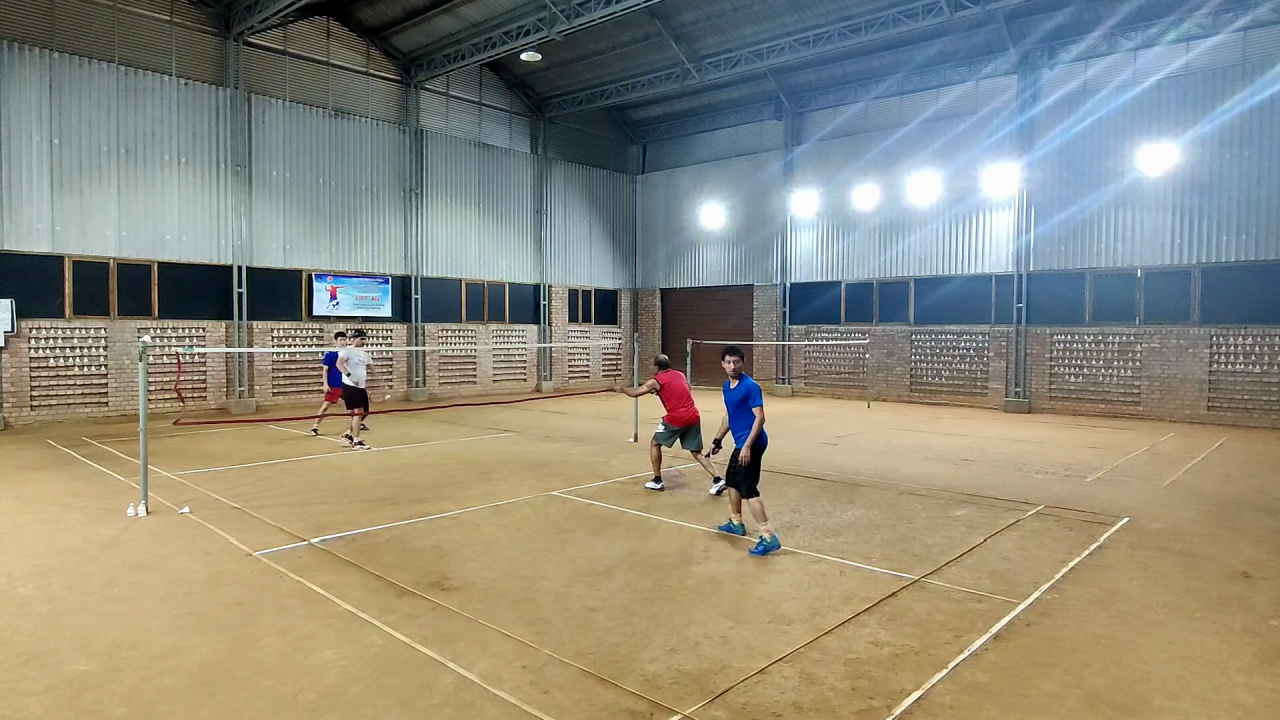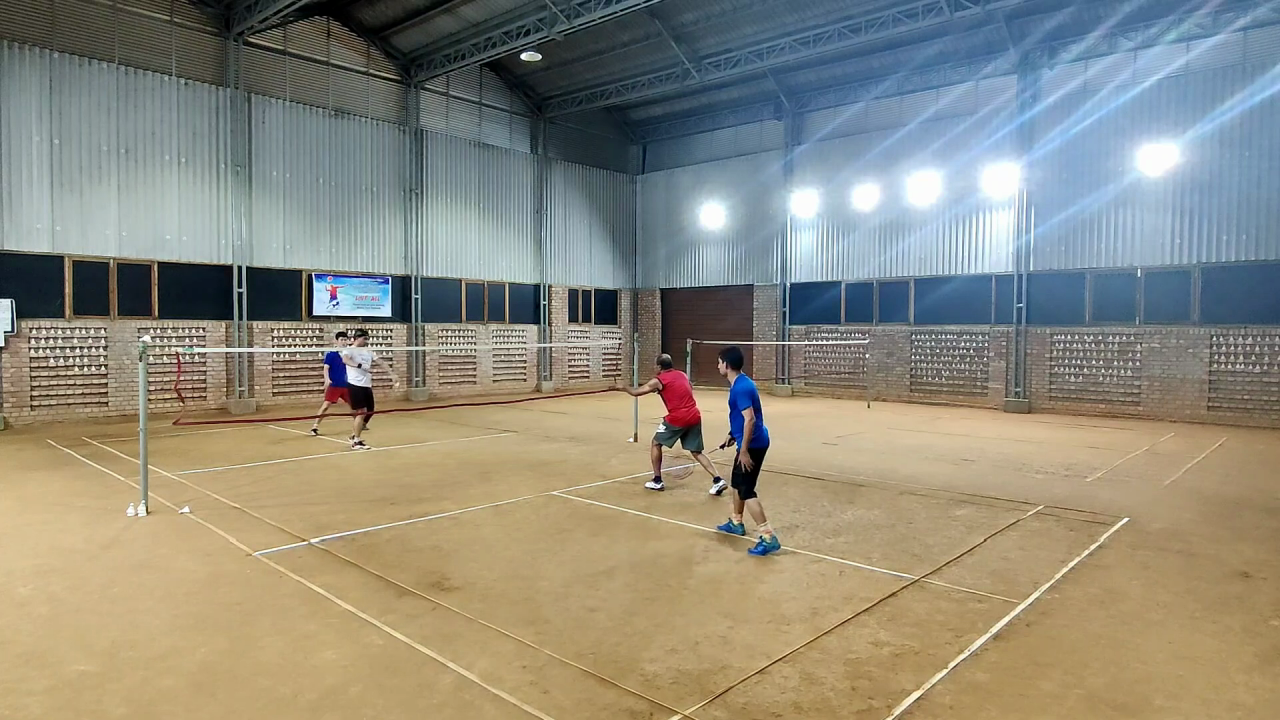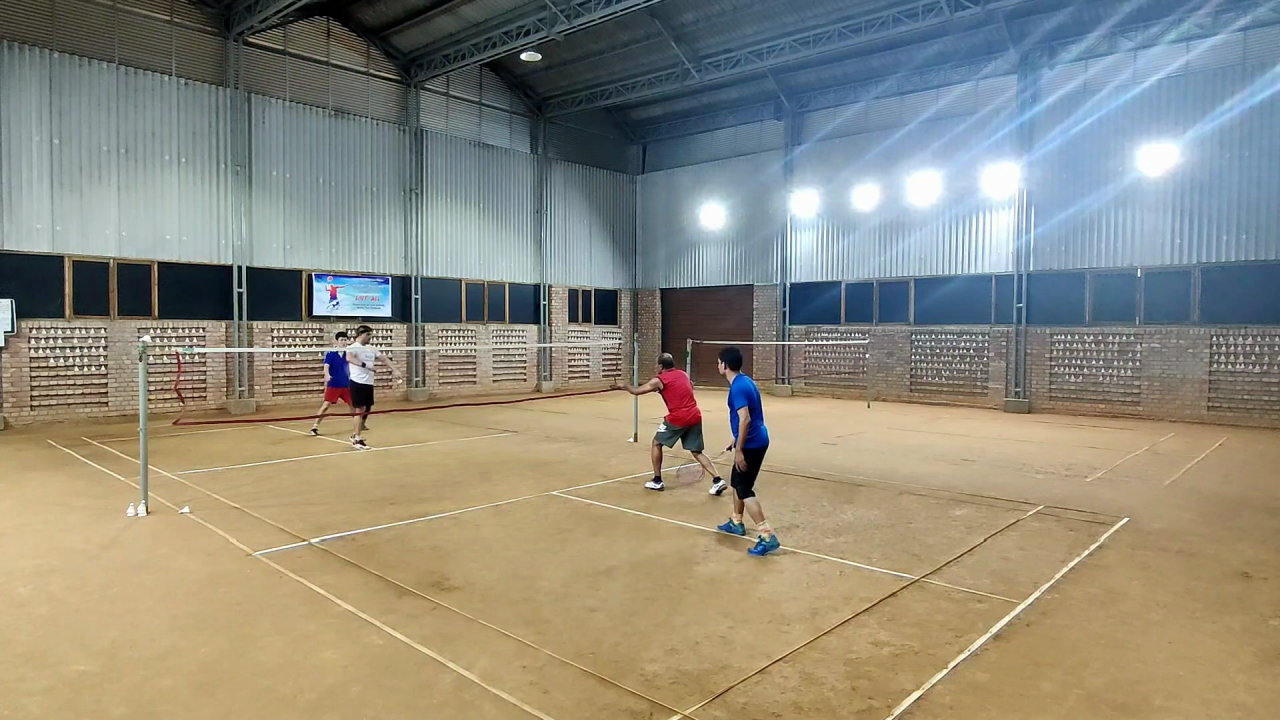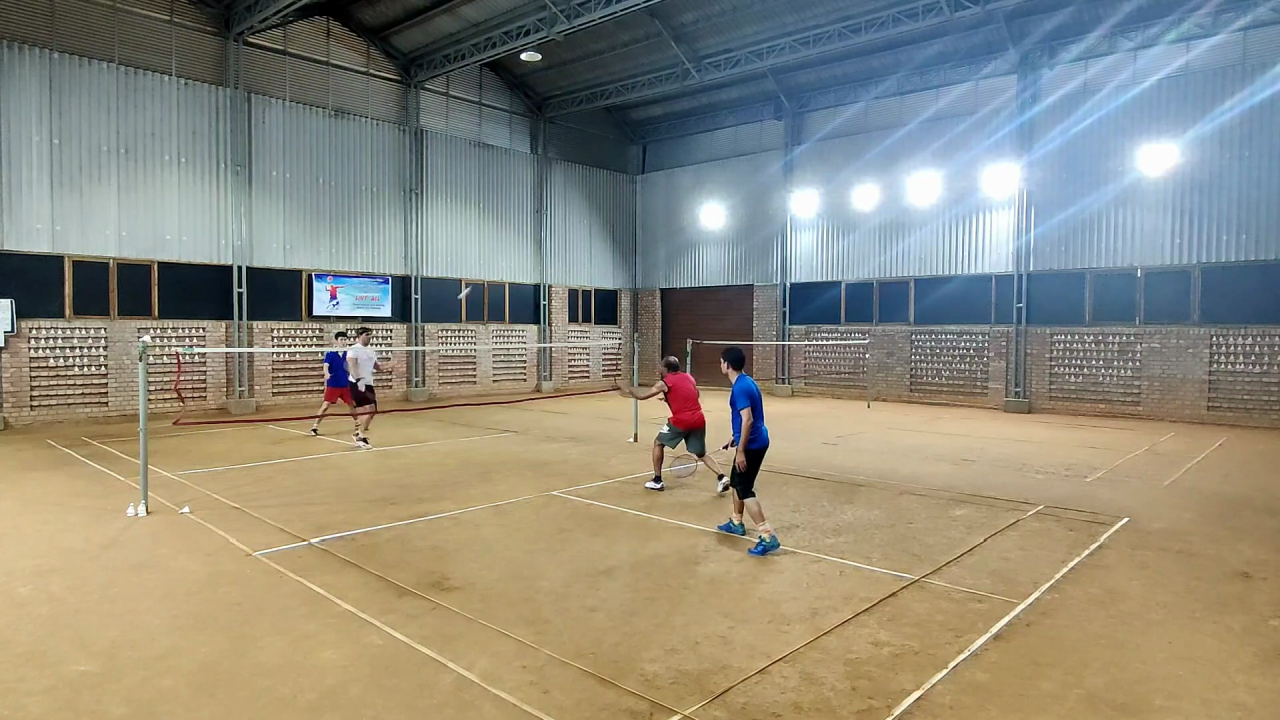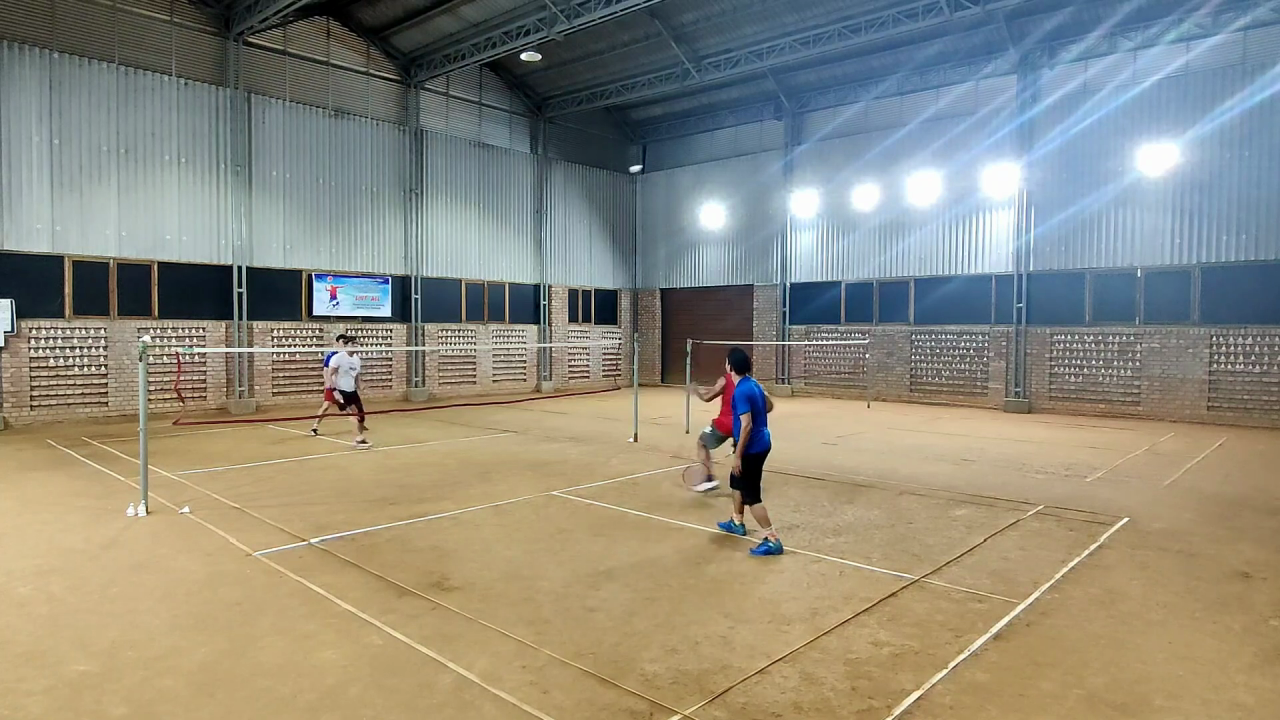
dt=0.4s
person 1, frame 1
left shoulder: (750, 386)
right shoulder: (727, 386)
left elbow: (760, 417)
left wrist: (748, 445)
right wrist: (718, 440)
left hip: (751, 444)
right hip: (741, 443)
left knee: (748, 489)
right knee: (732, 480)
left ankle: (769, 537)
right ankle: (736, 523)
person 1, frame 2
left shoulder: (741, 387)
right shoulder: (741, 383)
left elbow: (750, 420)
left wrist: (744, 451)
right wrist: (733, 435)
left hip: (753, 444)
right hip: (751, 443)
left knee: (746, 491)
right knee: (737, 483)
left ankle: (769, 538)
right ankle: (736, 523)
person 1, frame 3
left shoulder: (738, 387)
right shoulder: (745, 381)
left elbow: (745, 419)
left wrist: (739, 450)
right wrist: (738, 441)
left hip: (751, 444)
right hip: (754, 441)
left knee: (745, 490)
right knee: (737, 482)
left ankle: (768, 536)
right ankle: (736, 523)
person 1, frame 4
left shoulder: (740, 387)
right shoulder: (746, 382)
left elbow: (748, 420)
left wrist: (741, 451)
right wrist: (735, 437)
left hip: (751, 445)
right hip: (753, 442)
left knee: (744, 490)
right knee: (736, 481)
left ankle: (768, 537)
right ankle: (736, 522)
person 1, frame 5
left shoulder: (741, 392)
right shoulder: (754, 384)
left elbow: (746, 426)
right elbow: (767, 407)
left wrist: (737, 456)
left hip: (753, 449)
right hip: (760, 443)
left knee: (751, 495)
right knee: (737, 482)
left ankle: (772, 540)
right ankle: (737, 522)
